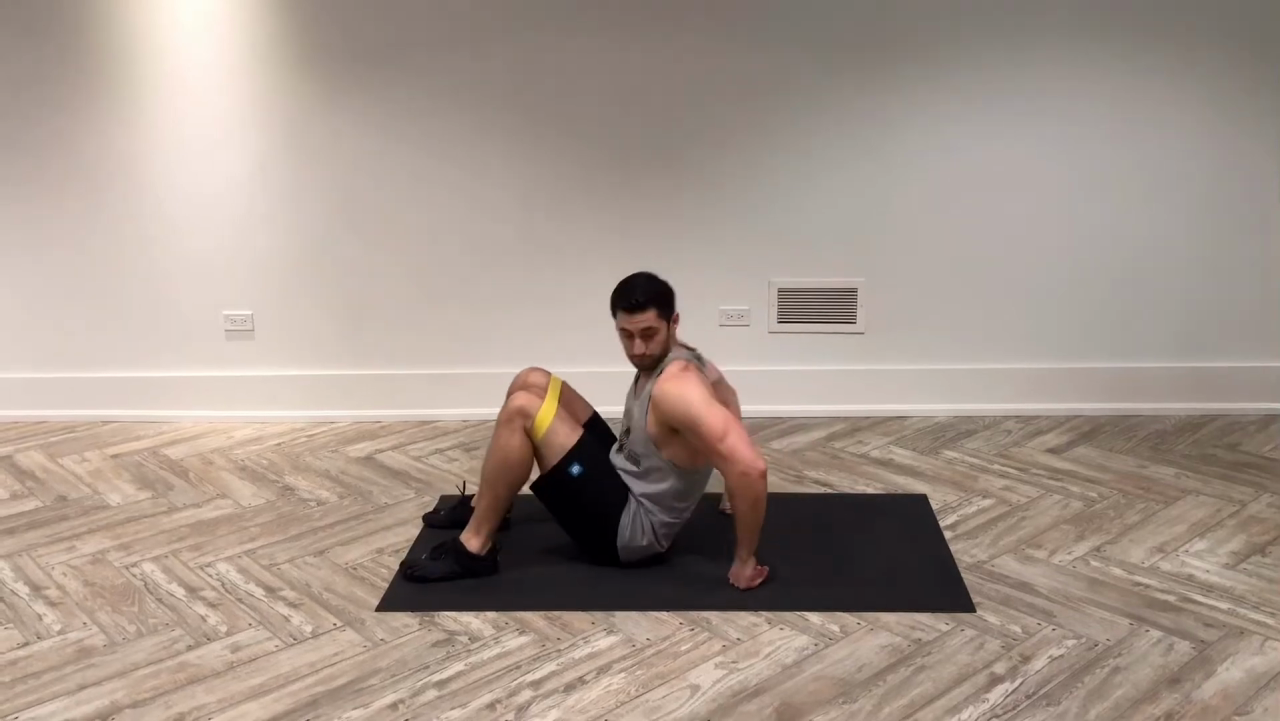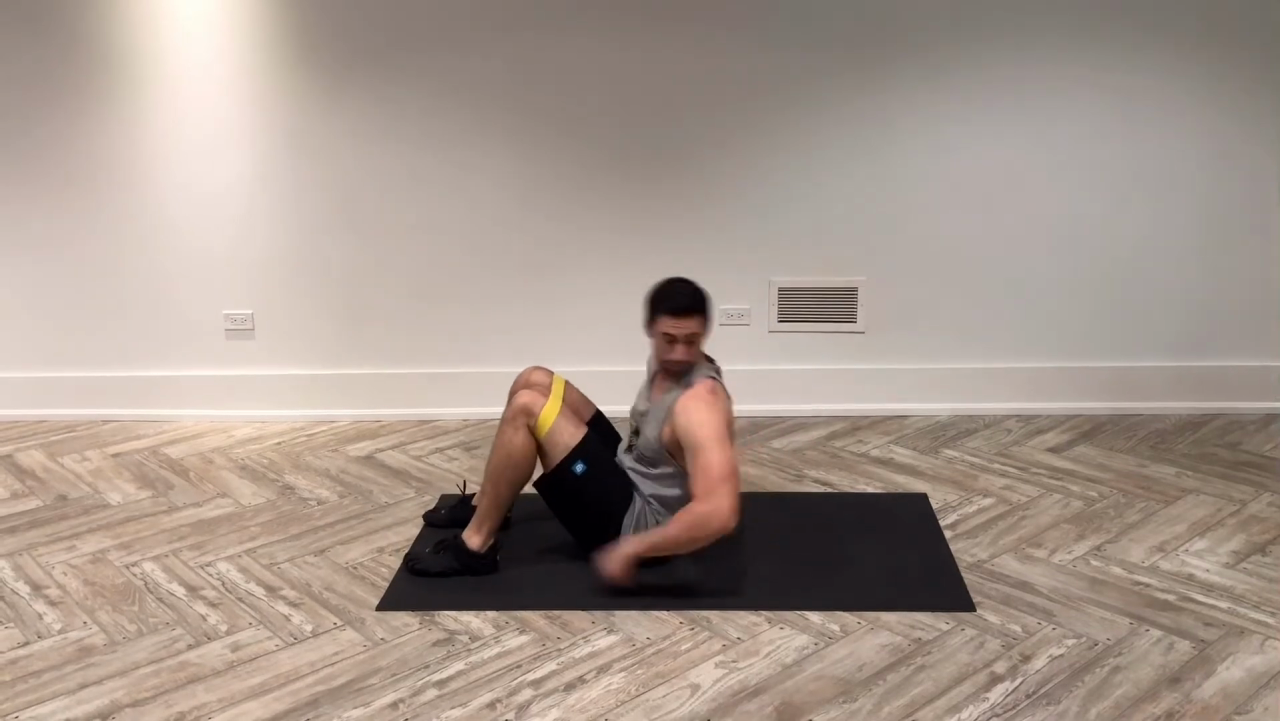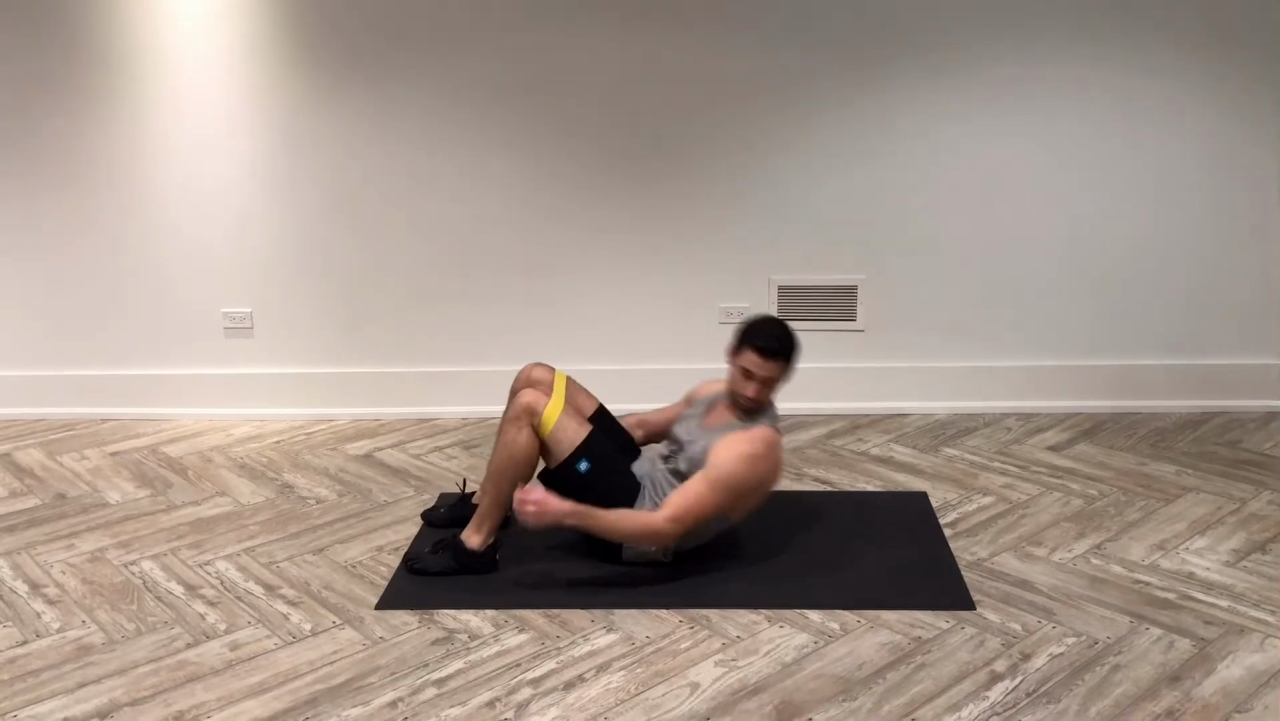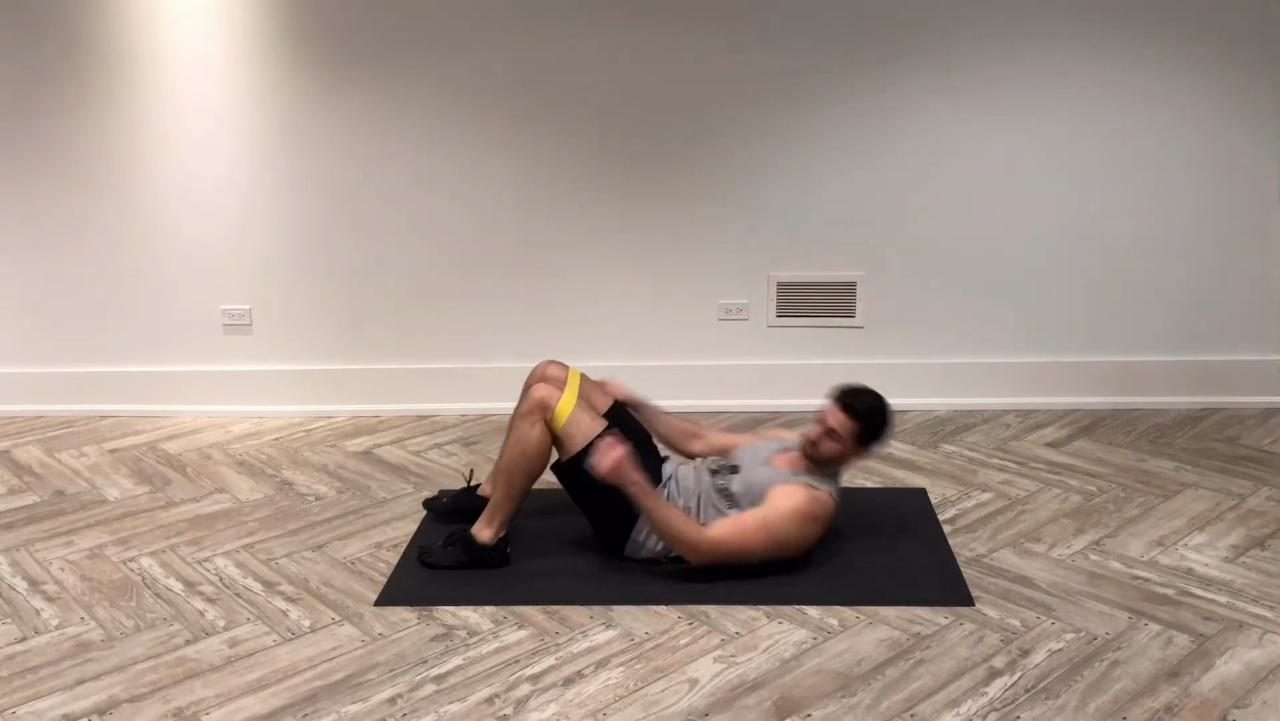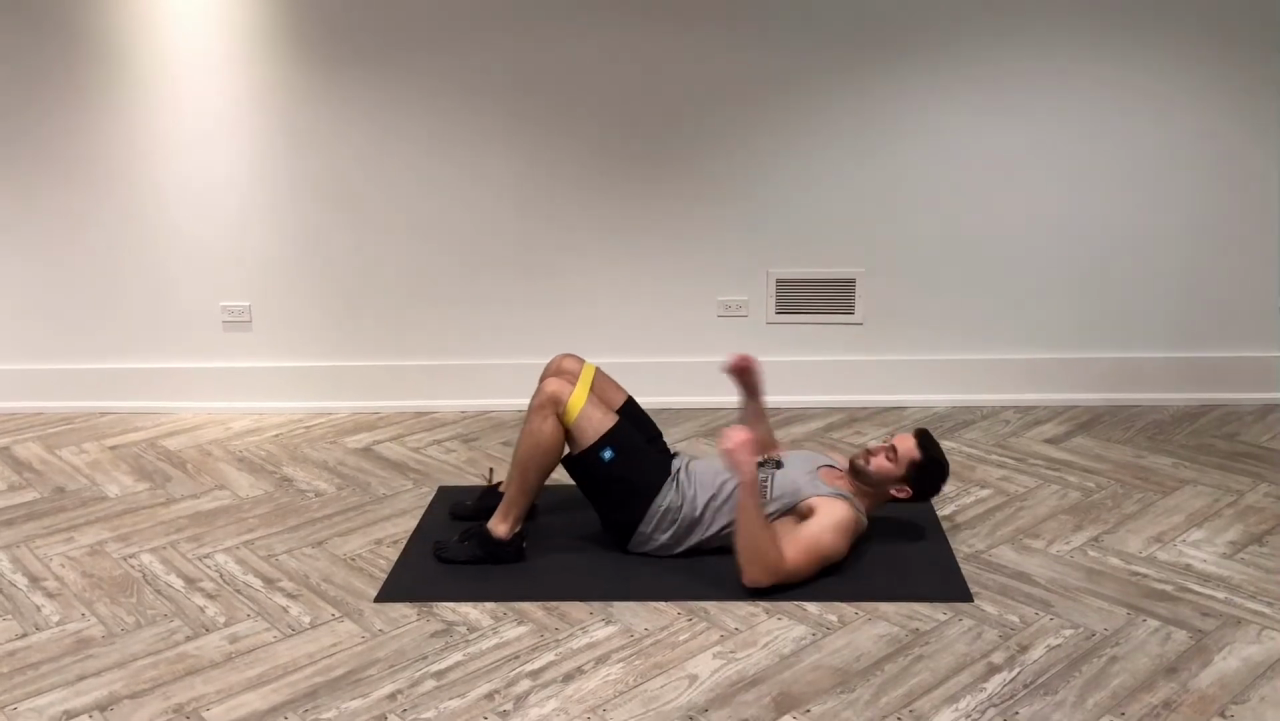
dt=0.2s
person 1, frame 1
left shoulder: (675, 385)
right shoulder: (676, 361)
left elbow: (751, 468)
right elbow: (729, 412)
left wrist: (745, 561)
left hip: (629, 528)
right hip: (624, 479)
left knee: (522, 408)
right knee: (532, 381)
left ankle: (474, 549)
right ankle: (484, 506)
person 1, frame 2
left shoulder: (700, 403)
right shoulder: (668, 367)
left elbow: (719, 515)
left wrist: (631, 550)
left hip: (631, 521)
left knee: (527, 406)
right knee: (535, 379)
left ankle: (474, 547)
right ankle: (484, 505)
person 1, frame 3
left shoulder: (752, 450)
right shoulder: (718, 392)
left elbow: (659, 529)
right elbow: (649, 425)
left wrist: (566, 511)
right wrist: (590, 432)
left hip: (639, 516)
left knee: (530, 404)
right knee: (536, 377)
left ankle: (475, 546)
right ankle: (484, 505)
person 1, frame 4
left shoulder: (806, 505)
right shoulder: (795, 441)
left elbow: (703, 546)
left wrist: (631, 481)
right wrist: (634, 403)
left hip: (643, 529)
right hip: (665, 479)
left knee: (544, 400)
right knee: (550, 374)
left ankle: (486, 539)
right ankle: (489, 495)
person 1, frame 5
left shoulder: (841, 518)
right shoulder: (839, 467)
left elbow: (758, 573)
left wrist: (745, 474)
right wrist: (751, 392)
left hip: (653, 516)
right hip: (672, 474)
left knee: (555, 396)
right knee: (566, 367)
left ankle: (502, 533)
right ankle: (511, 493)
